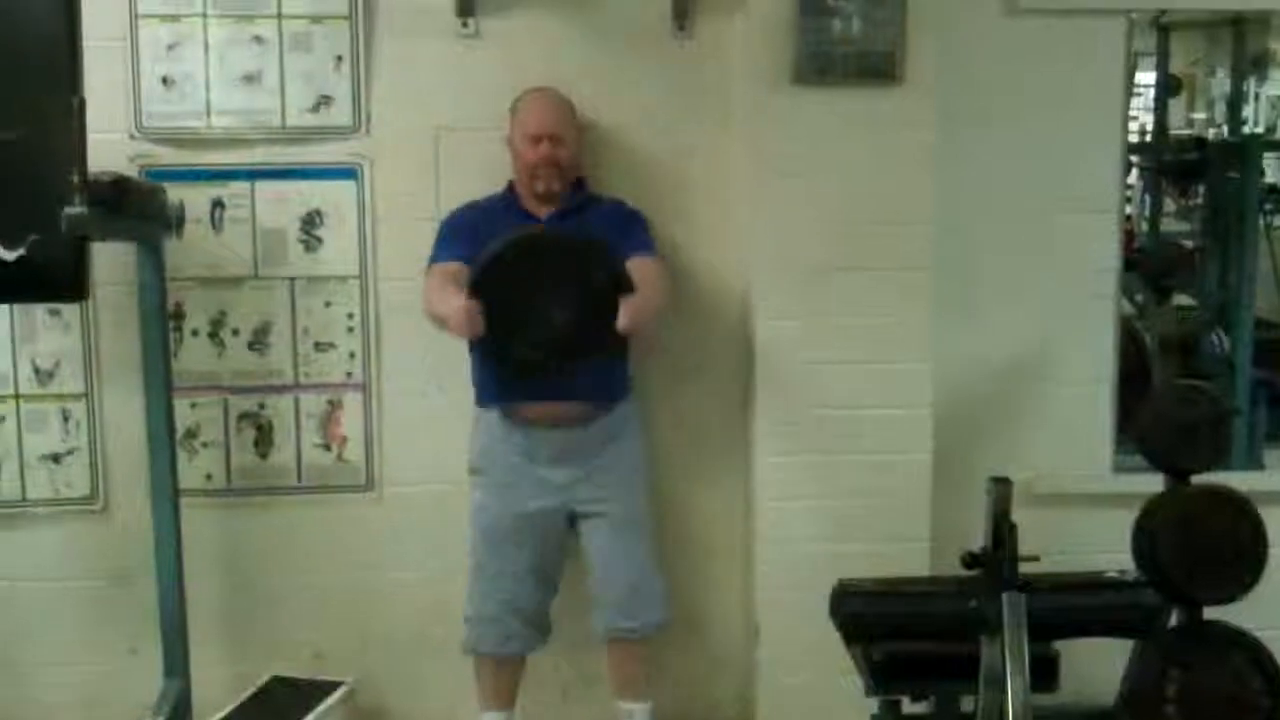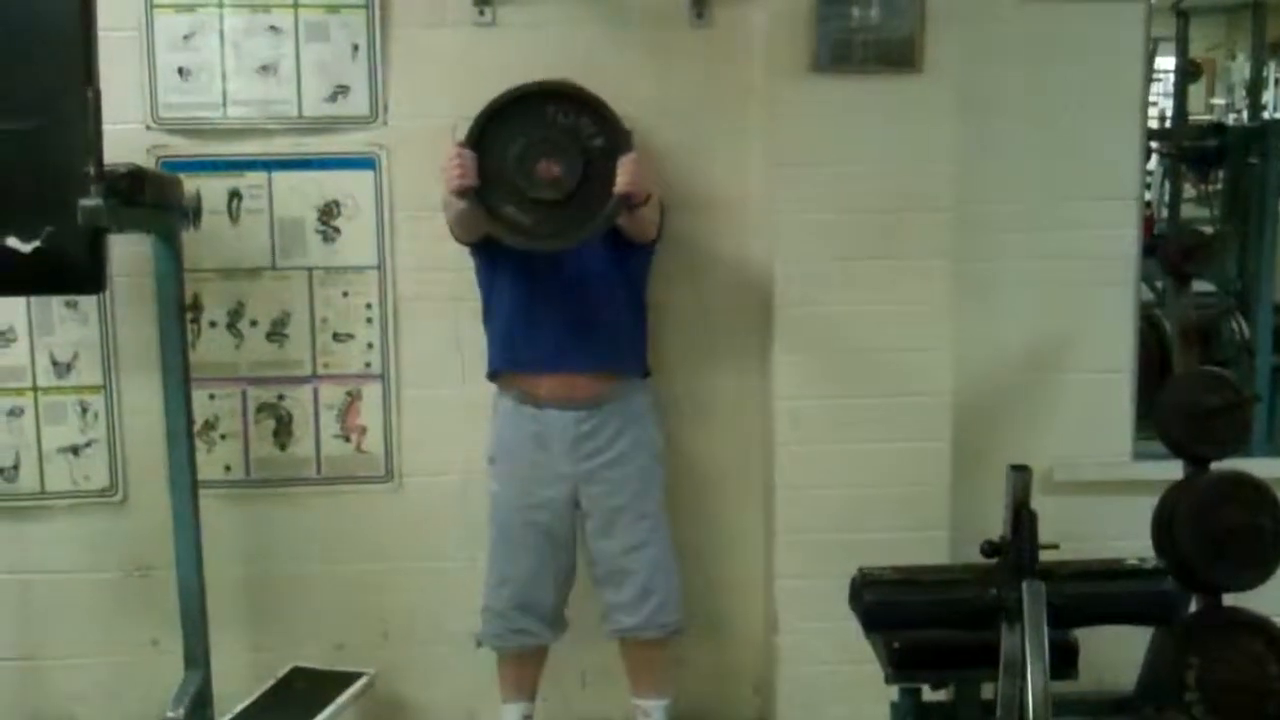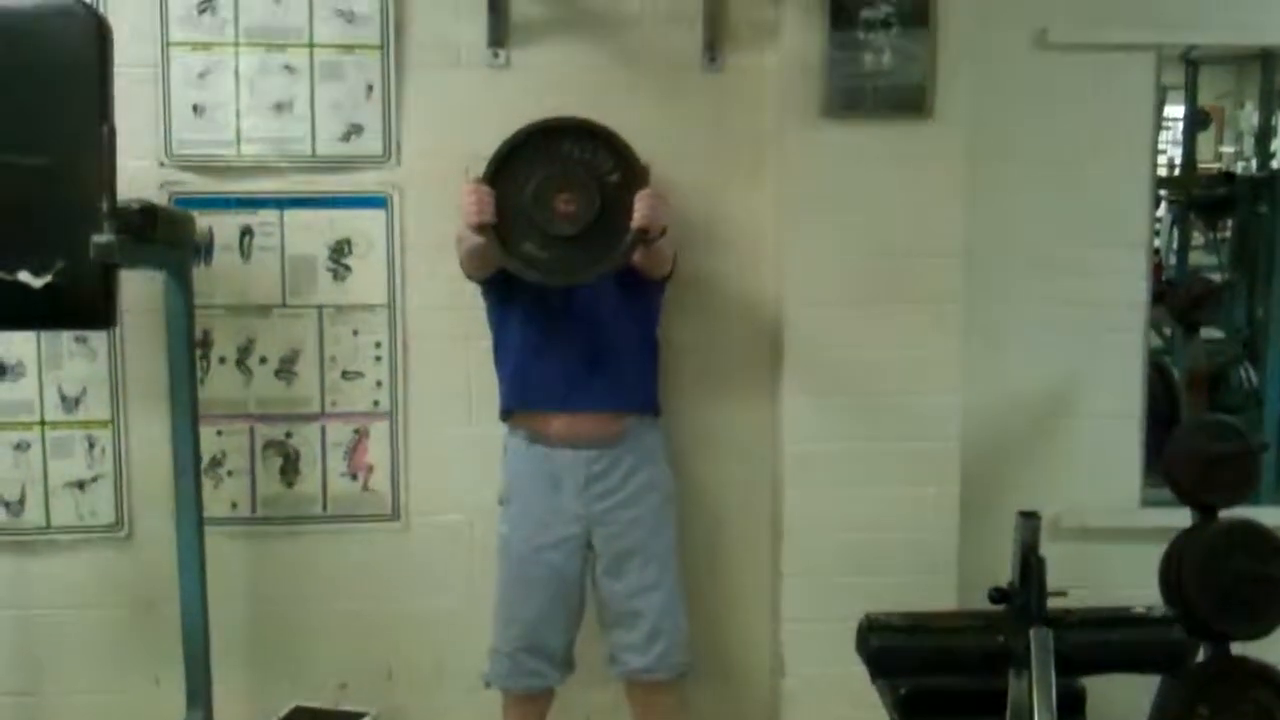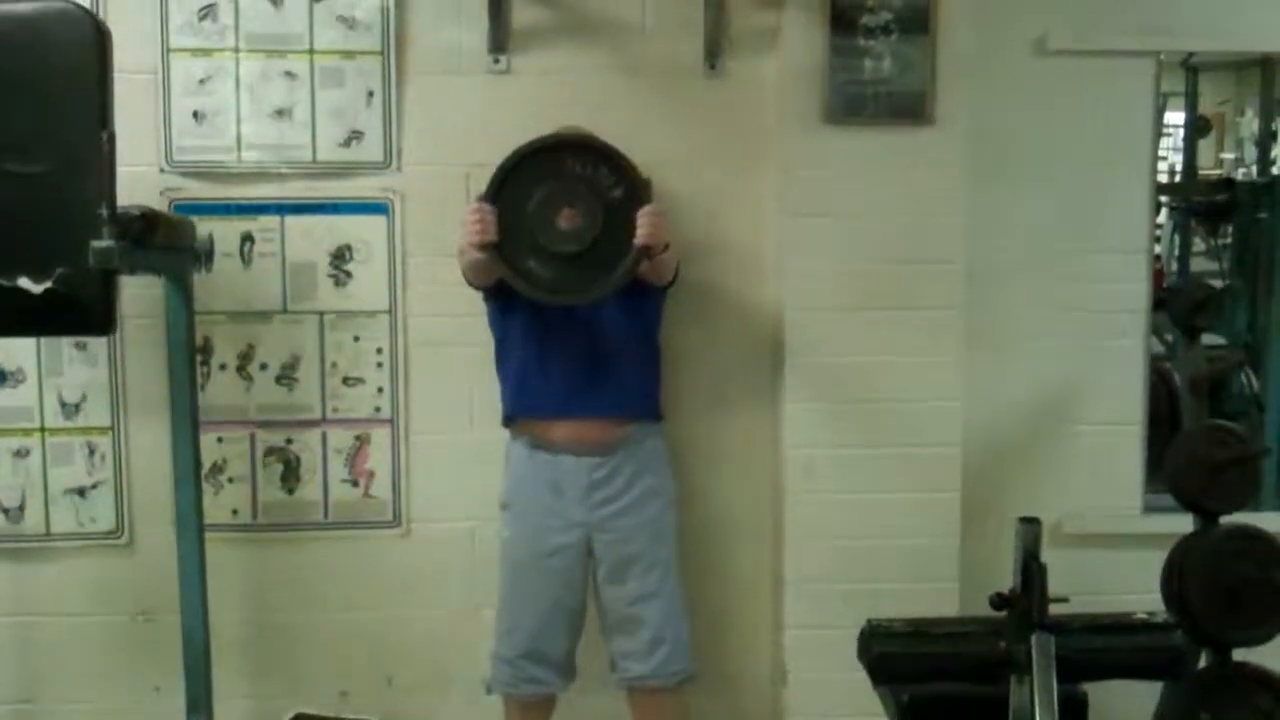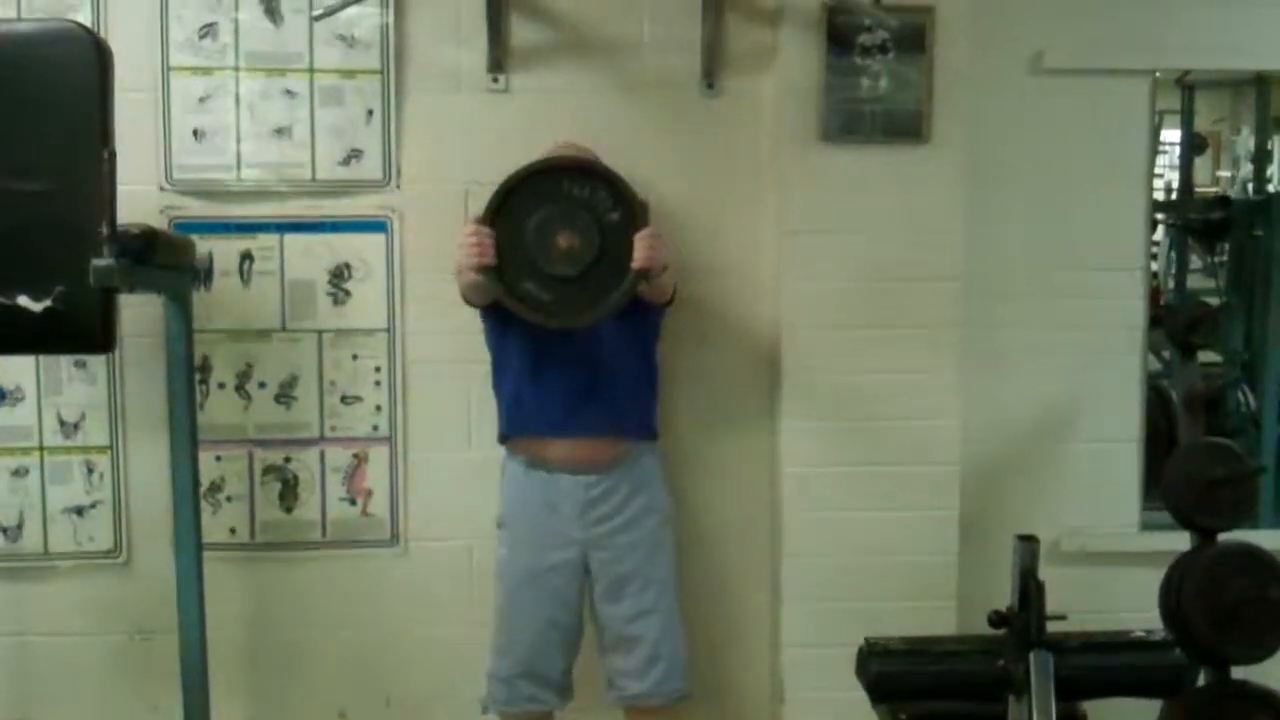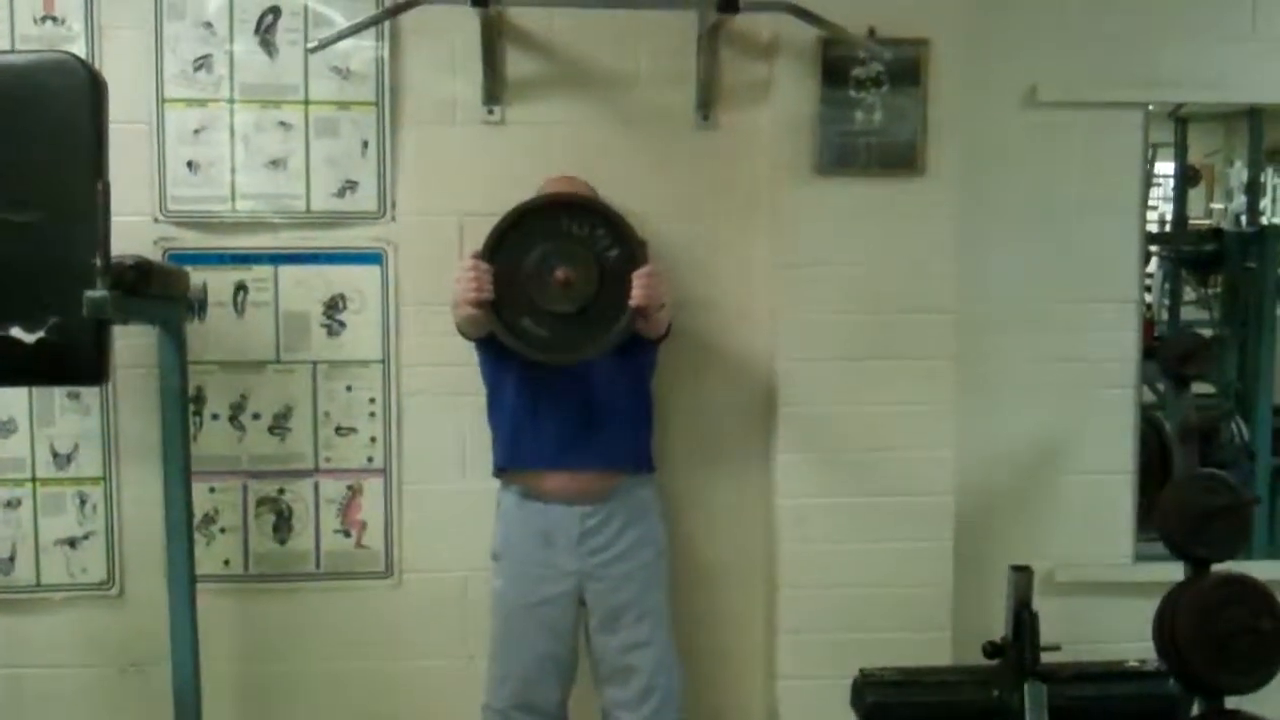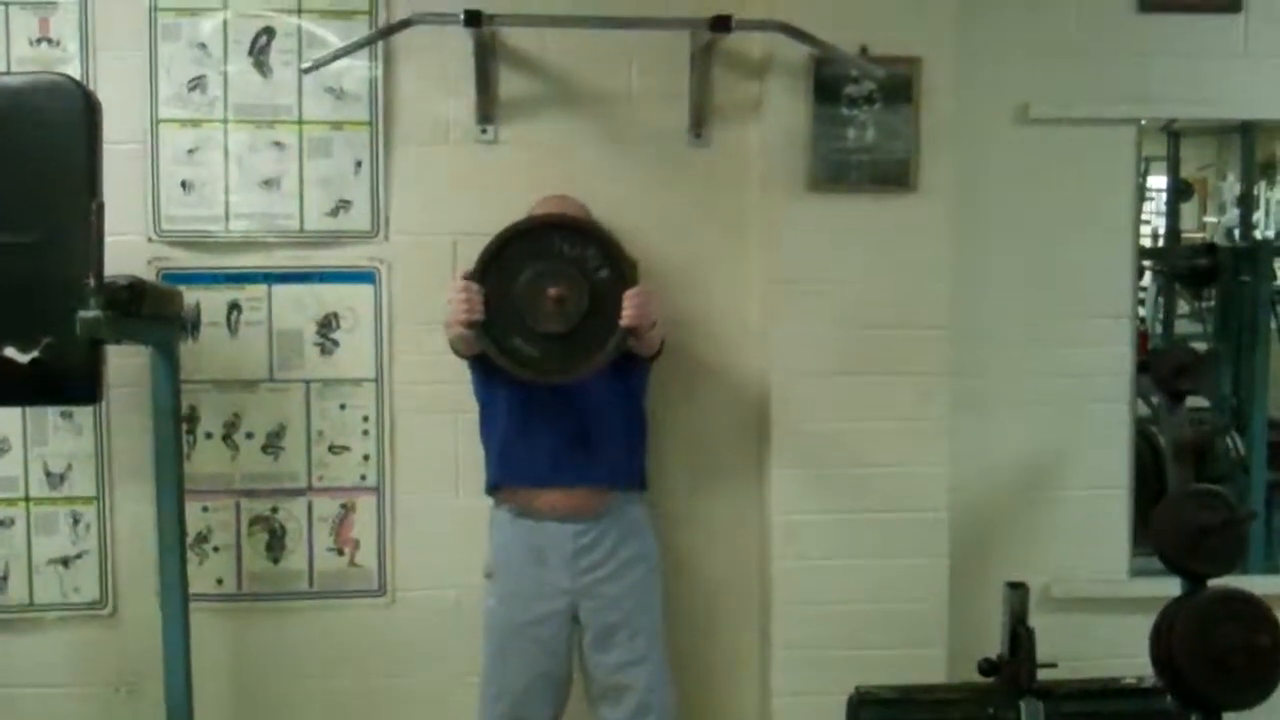
dt=0.5s
person 1, frame 1
left shoulder: (615, 220)
right shoulder: (475, 223)
left elbow: (652, 279)
right elbow: (439, 288)
left wrist: (642, 304)
right wrist: (451, 307)
left hip: (604, 437)
right hip: (511, 441)
left knee: (628, 595)
right knee: (501, 604)
person 1, frame 2
left shoulder: (620, 213)
left elbow: (644, 224)
right elbow: (466, 225)
left wrist: (638, 196)
right wrist: (459, 196)
left hip: (618, 419)
right hip: (526, 422)
left knee: (641, 587)
right knee: (517, 592)
person 1, frame 3
left shoulder: (629, 250)
left elbow: (659, 263)
right elbow: (476, 262)
left wrist: (655, 234)
right wrist: (474, 231)
left hip: (629, 458)
right hip: (537, 461)
left knee: (650, 629)
right knee: (526, 633)
person 1, frame 4
left shoulder: (632, 258)
left elbow: (662, 272)
right elbow: (480, 273)
left wrist: (659, 248)
right wrist: (474, 249)
left hip: (632, 465)
right hip: (539, 469)
left knee: (653, 642)
right knee: (527, 646)
person 1, frame 5
left shoulder: (627, 264)
left elbow: (660, 291)
right elbow: (479, 292)
left wrist: (658, 269)
right wrist: (470, 269)
left hip: (627, 483)
right hip: (535, 486)
left knee: (648, 660)
right knee: (525, 664)
person 1, frame 6
left shoulder: (622, 300)
left elbow: (655, 325)
right elbow: (475, 324)
left wrist: (654, 306)
right wrist: (468, 304)
left hip: (623, 513)
right hip: (531, 517)
person 1, frame 7
left shoulder: (615, 318)
left elbow: (648, 343)
right elbow: (466, 342)
left wrist: (645, 325)
right wrist: (460, 320)
left hip: (615, 532)
right hip: (523, 535)
